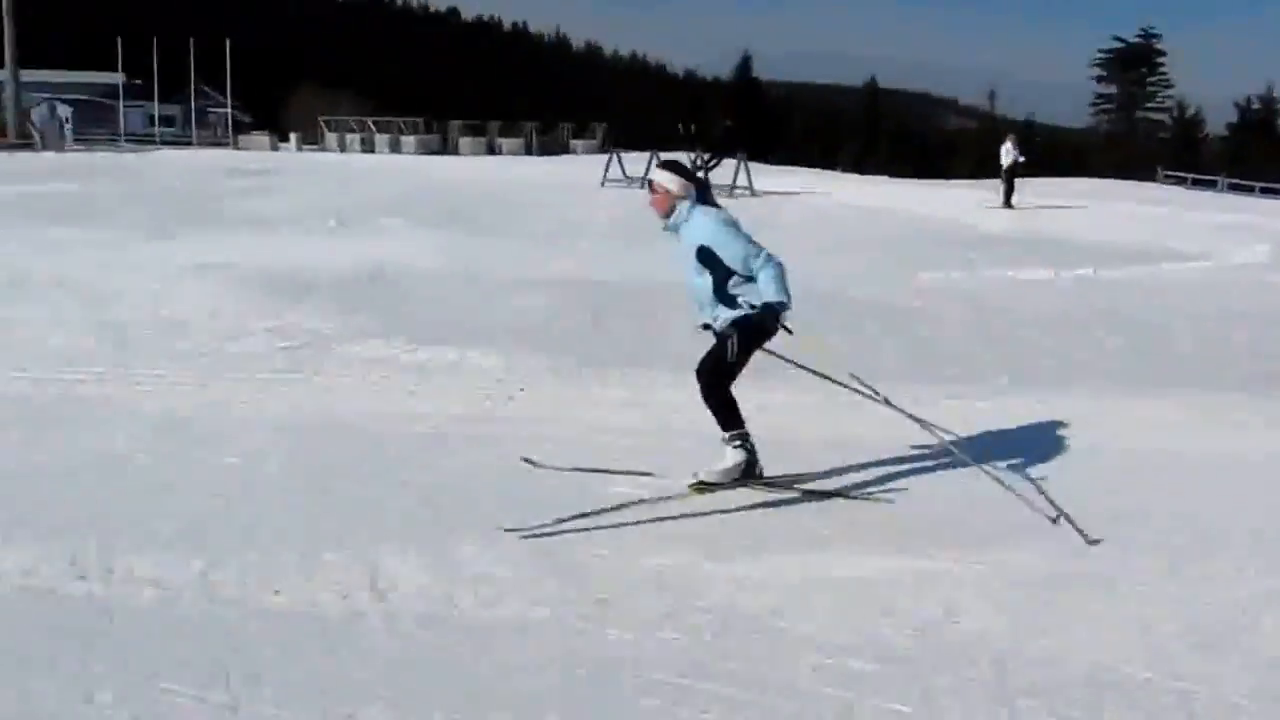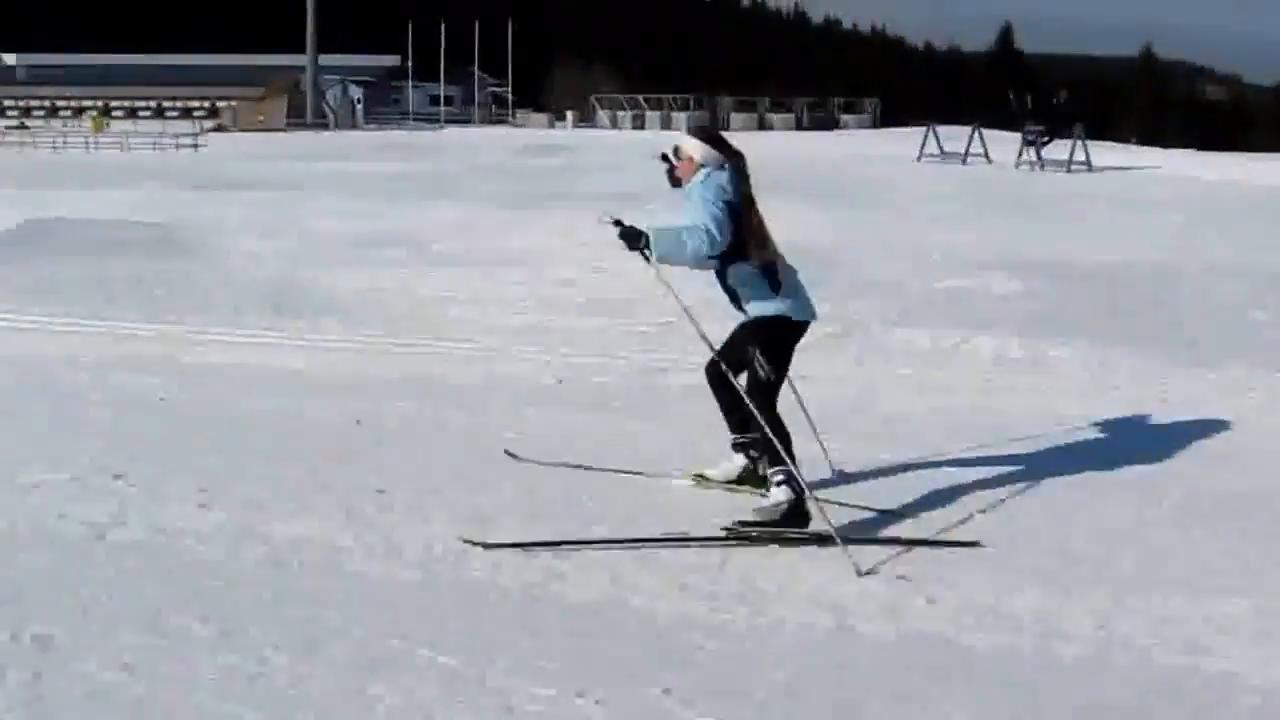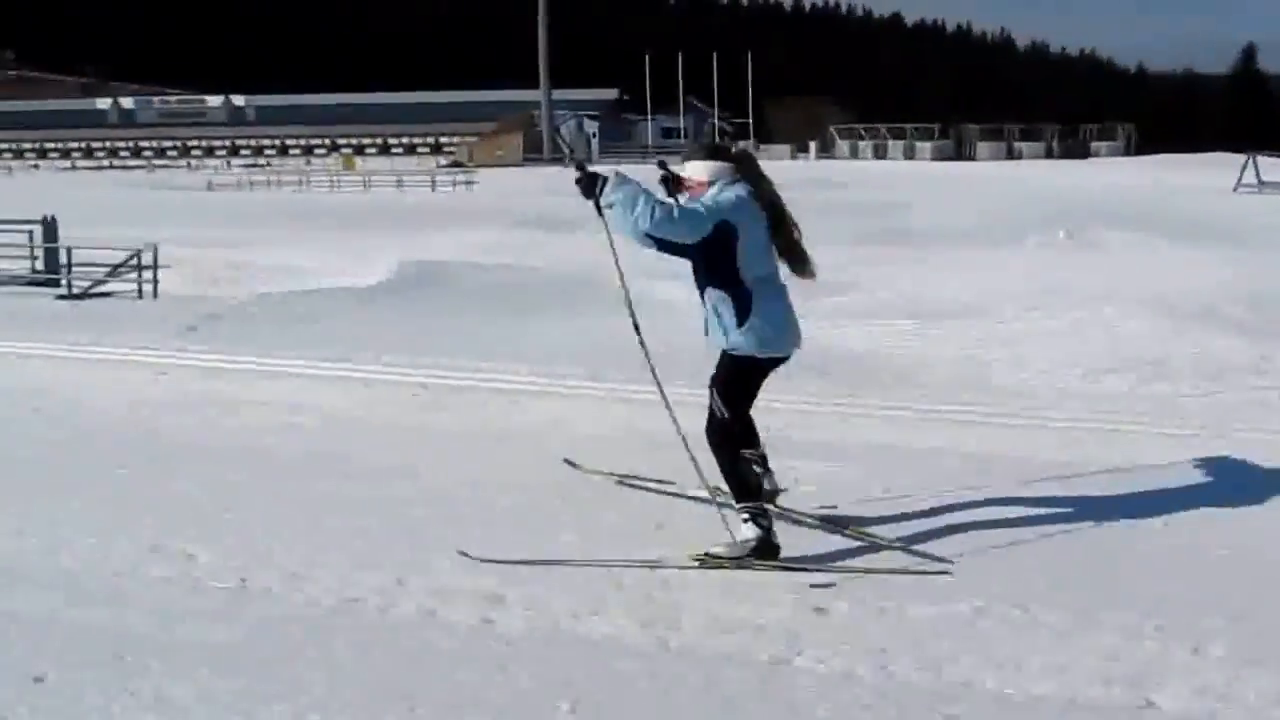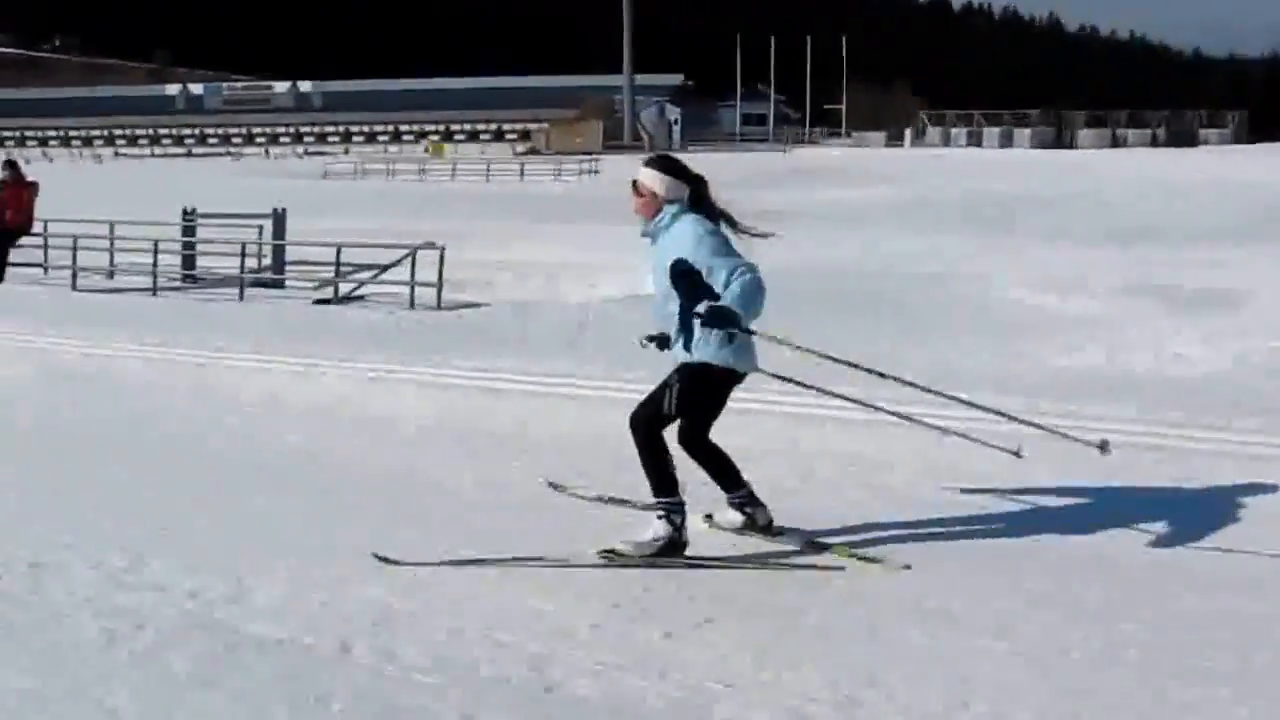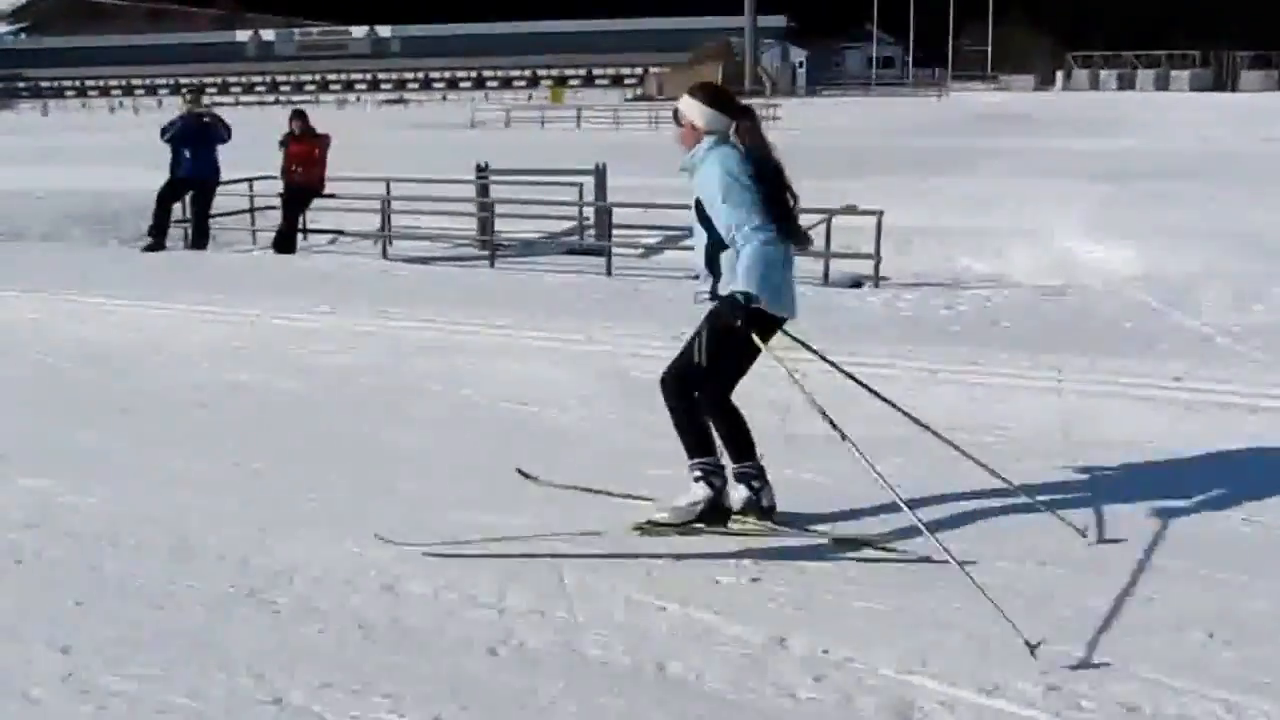
dt=1s
person 1, frame 1
left shoulder: (709, 223)
right shoulder: (686, 226)
left elbow: (766, 264)
left wrist: (775, 303)
left hip: (752, 314)
right hip: (732, 317)
left knee: (709, 374)
right knee: (714, 384)
left ankle: (739, 455)
right ankle: (743, 460)
person 1, frame 2
left shoulder: (709, 190)
right shoulder: (721, 186)
left elbow: (706, 240)
left wrist: (649, 240)
right wrist: (683, 182)
left hip: (774, 309)
right hip: (768, 308)
left knee: (761, 398)
right knee: (718, 371)
left ankle: (789, 495)
right ankle: (751, 458)
person 1, frame 3
left shoulder: (719, 208)
right shoulder: (747, 201)
left elbow: (664, 221)
left wrist: (605, 187)
right wrist: (683, 187)
left hip: (750, 339)
right hip: (775, 334)
left knee: (720, 430)
right knee: (723, 399)
left ankle: (757, 531)
right ankle: (757, 476)
person 1, frame 4
left shoulder: (693, 232)
right shoulder: (670, 232)
left elbow: (747, 281)
left wrist: (730, 311)
right wrist: (672, 332)
left hip: (714, 355)
right hip: (719, 353)
left knee: (645, 424)
right knee: (693, 436)
left ankle: (669, 528)
right ankle: (749, 509)
person 1, frame 5
left shoulder: (720, 168)
right shoulder: (721, 162)
left elbow: (759, 236)
left wrist: (742, 292)
left hip: (750, 299)
right hip: (751, 298)
left knee: (678, 382)
right knee: (710, 393)
left ankle: (709, 488)
right ankle: (754, 489)
